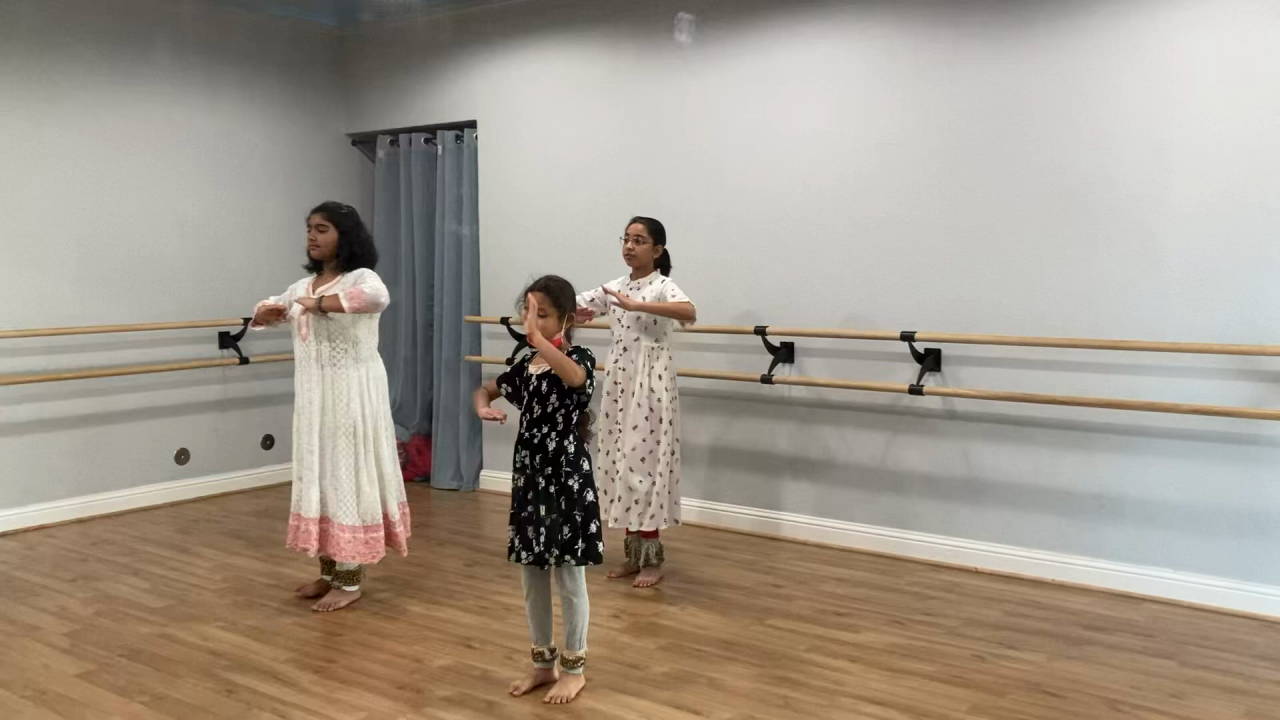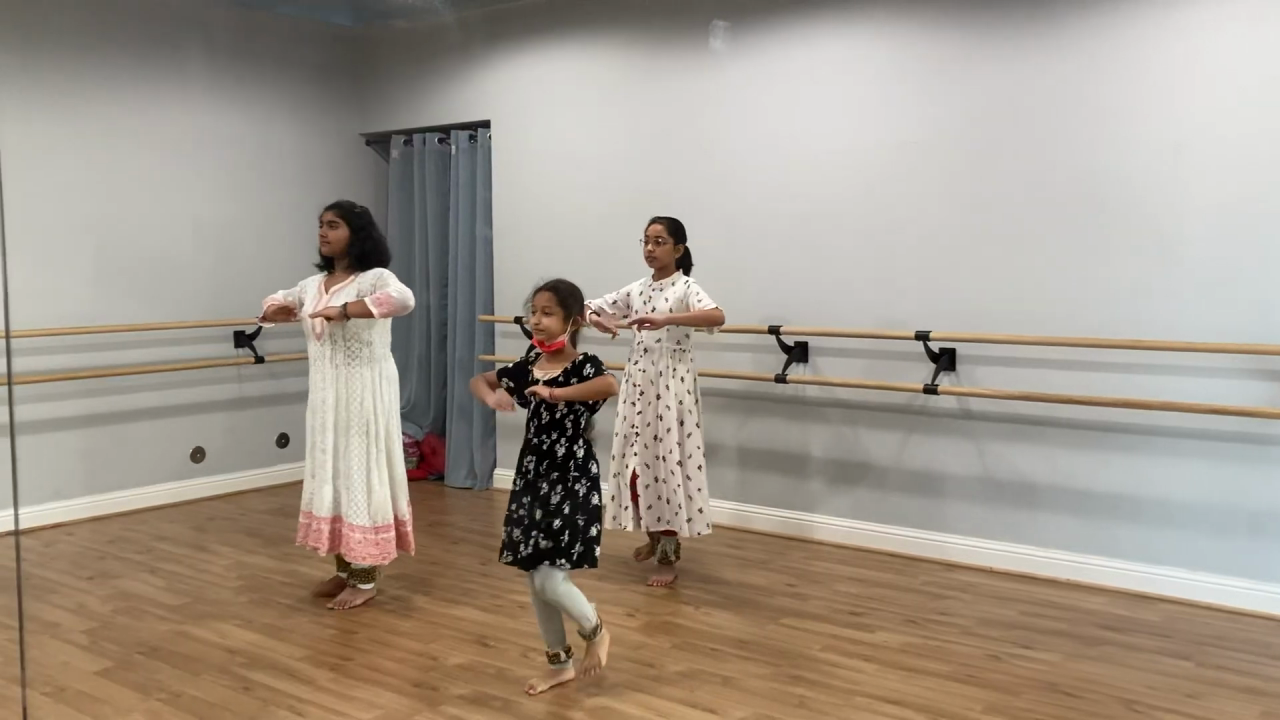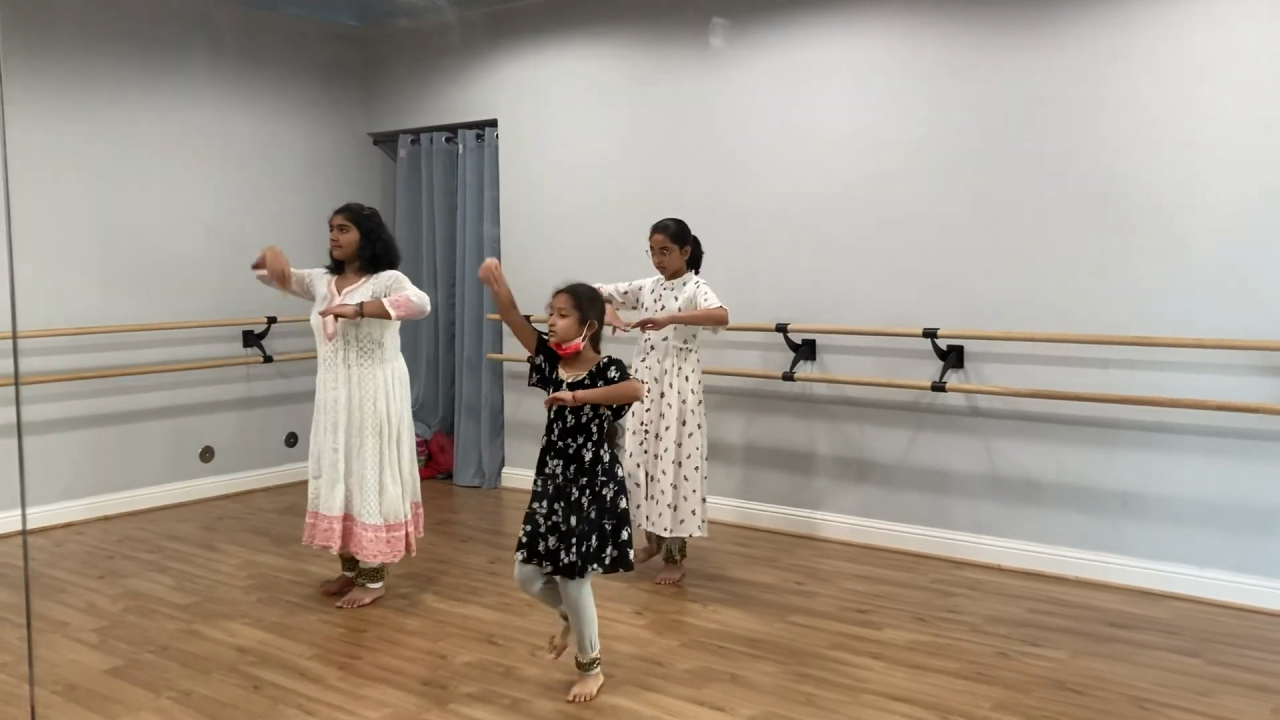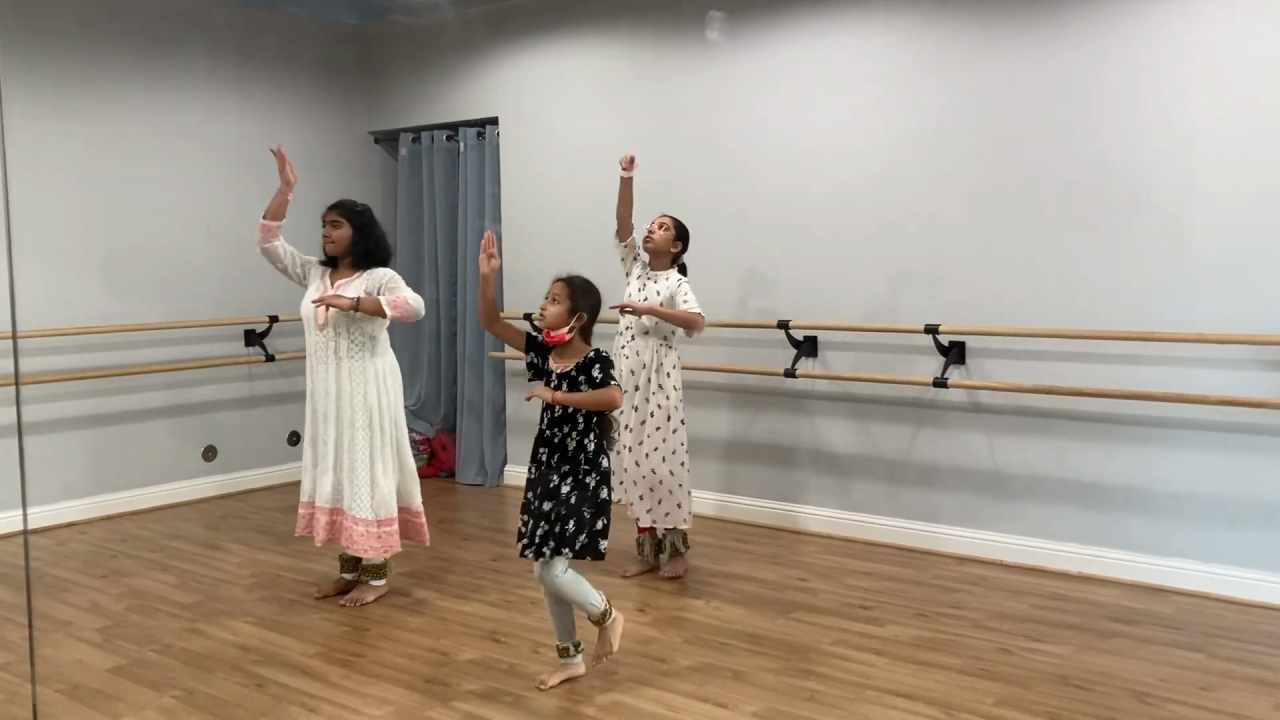
dt=0.7s
person 1, frame 1
left shoulder: (577, 358)
right shoulder: (524, 364)
left elbow: (575, 377)
right elbow: (484, 389)
left wrist: (541, 343)
right wrist: (484, 409)
left hip: (567, 477)
right hip: (528, 476)
left knee: (568, 578)
right knee: (533, 577)
left ankle: (574, 668)
right ankle: (543, 663)
person 1, frame 2
left shoulder: (584, 365)
right shoulder: (528, 366)
left elbow: (611, 385)
right elbow: (479, 381)
left wrist: (555, 393)
right wrist: (493, 398)
left hip: (571, 482)
right hip: (532, 478)
left knee: (549, 581)
right knee: (536, 582)
left ankle: (594, 630)
right ankle: (559, 663)
person 1, frame 3
left shoulder: (607, 369)
right shoulder: (548, 360)
left elbow: (635, 390)
right elbow: (513, 318)
left wrist: (576, 396)
right wrist: (494, 281)
left hip: (593, 488)
right hip: (551, 484)
left knee: (574, 583)
right knee: (529, 577)
left ankle: (590, 668)
right ankle: (570, 615)
person 1, frame 4
left shoulder: (596, 361)
right shoulder: (541, 351)
left elbow: (614, 398)
right elbow: (491, 323)
left wrist: (555, 394)
right wrist: (487, 275)
left hip: (582, 474)
right hip: (546, 470)
left knee: (549, 568)
right knee: (546, 569)
left ankle: (606, 614)
right ankle: (569, 656)
person 2, frame 1
left shoulder: (360, 278)
right shoulder: (305, 285)
left elbow: (377, 298)
right elbow: (268, 309)
left wrist: (319, 302)
right wrist: (266, 312)
left hip: (352, 393)
right hip: (314, 395)
left knee: (348, 474)
right knee: (318, 475)
left ankle: (350, 581)
right ankle: (328, 572)
person 2, frame 2
left shoulder: (375, 278)
right shoulder: (314, 284)
left elbow: (403, 299)
right elbow: (278, 300)
left wrist: (344, 310)
right wrist: (277, 310)
left hip: (365, 393)
right hip: (327, 394)
left knee: (361, 474)
right knee: (330, 473)
left ankle: (365, 579)
right ankle: (344, 569)
person 2, frame 3
left shoulder: (387, 281)
right shoulder: (320, 282)
left elbow: (420, 303)
right elbow: (273, 274)
left wrist: (359, 308)
right wrist: (272, 260)
left hip: (375, 396)
right hip: (335, 397)
left knee: (371, 476)
right knee: (335, 475)
left ankle: (373, 577)
right ankle: (351, 567)
person 2, frame 4
left shoulder: (380, 278)
right shoulder: (313, 274)
left elbow: (414, 306)
right elbow: (269, 241)
left wrist: (353, 303)
right wrist: (285, 188)
left hip: (366, 390)
right hip: (326, 391)
left knee: (367, 474)
right knee: (332, 474)
left ankle: (376, 575)
right ankle: (349, 569)
person 3, frame 1
left shoulder: (663, 287)
right shoulder: (615, 288)
left elbow: (689, 312)
left wrist: (636, 305)
right wrist: (575, 312)
left hip: (651, 384)
right hip: (619, 383)
left knee: (646, 464)
right knee: (622, 463)
left ankle: (652, 560)
right ankle: (633, 555)
person 3, frame 2
left shoulder: (686, 288)
right shoulder: (635, 290)
left elbow: (718, 317)
right elbow: (588, 307)
left wrist: (666, 320)
right wrist: (596, 320)
left hip: (672, 385)
right hip: (638, 383)
left knee: (668, 464)
right knee: (634, 464)
left ankle: (667, 558)
right ankle: (655, 535)
person 3, frame 3
left shoulder: (696, 287)
right shoulder: (646, 287)
left elbow: (722, 316)
right elbow: (596, 293)
left wrist: (670, 318)
right wrist: (609, 310)
left hip: (678, 385)
right hip: (645, 382)
left knee: (674, 463)
right knee: (640, 460)
left ankle: (675, 555)
right ankle: (652, 533)
person 3, frame 4
left shoulder: (677, 283)
right shoulder: (634, 268)
left elbow: (697, 322)
right elbow: (623, 223)
left wrist: (649, 310)
right wrist: (626, 176)
left hip: (658, 378)
right hip: (627, 378)
left knee: (660, 460)
right knee: (633, 461)
left ankle: (675, 549)
right ankle: (648, 550)
